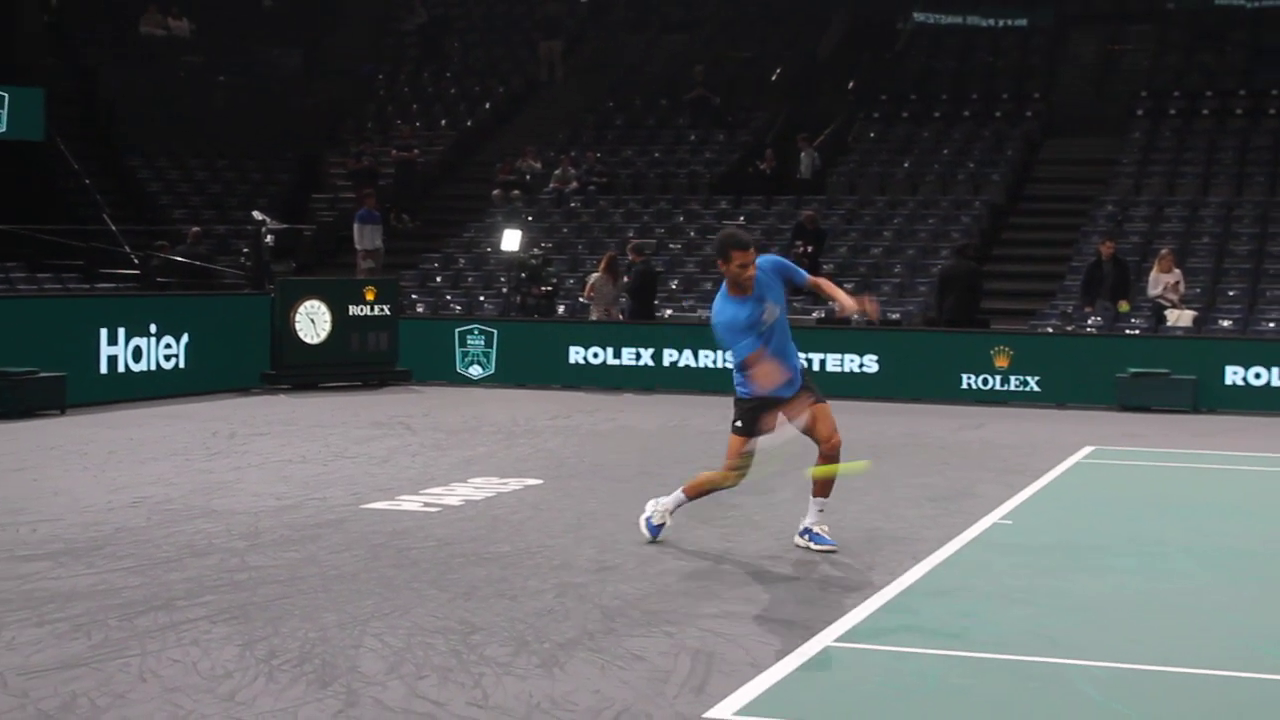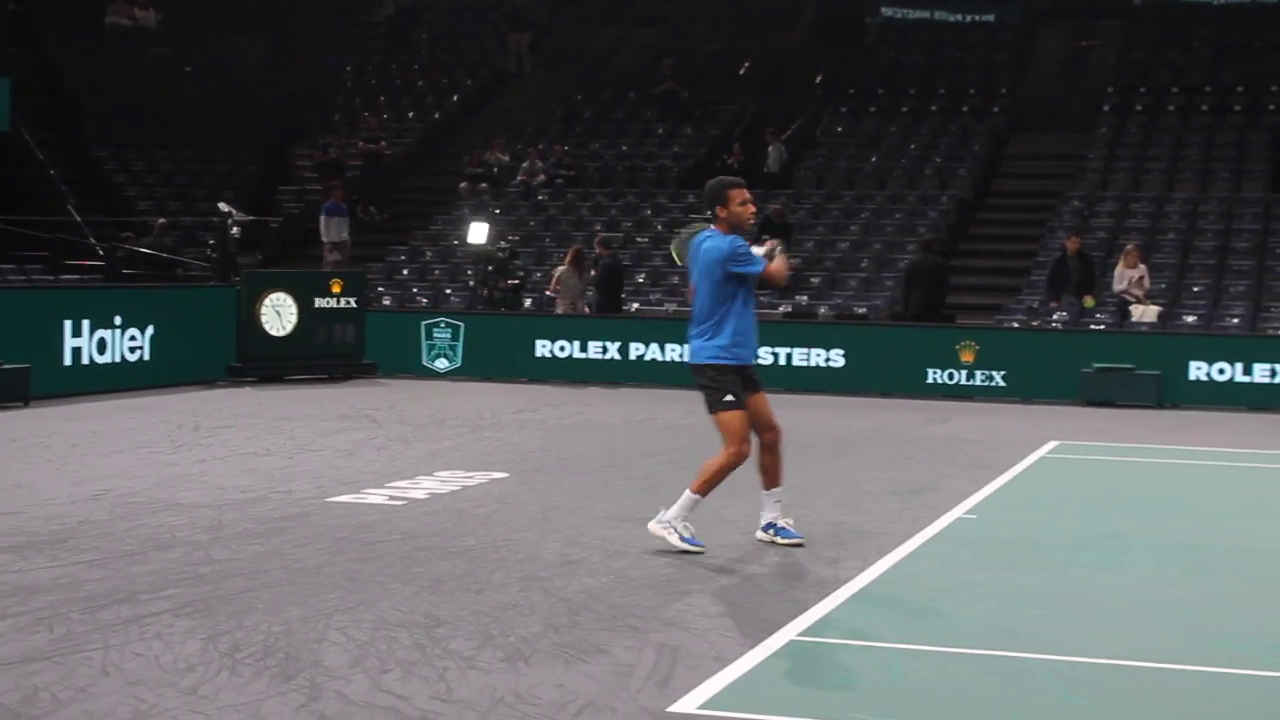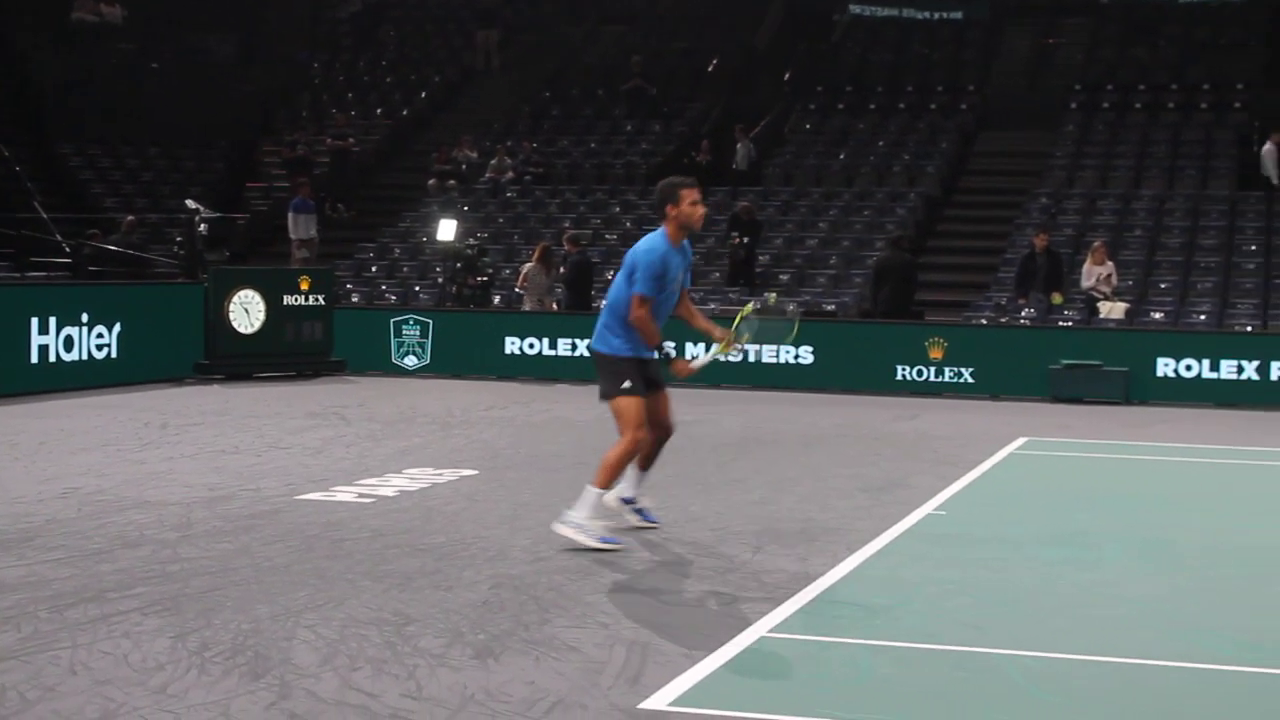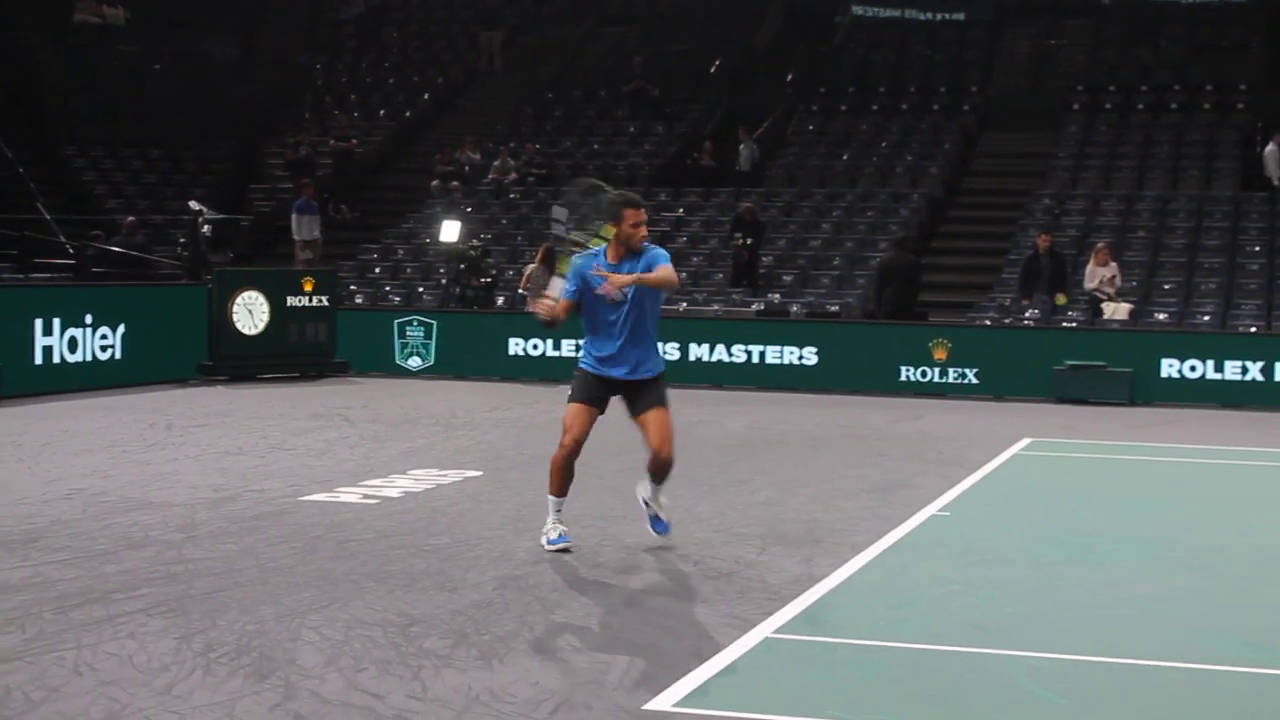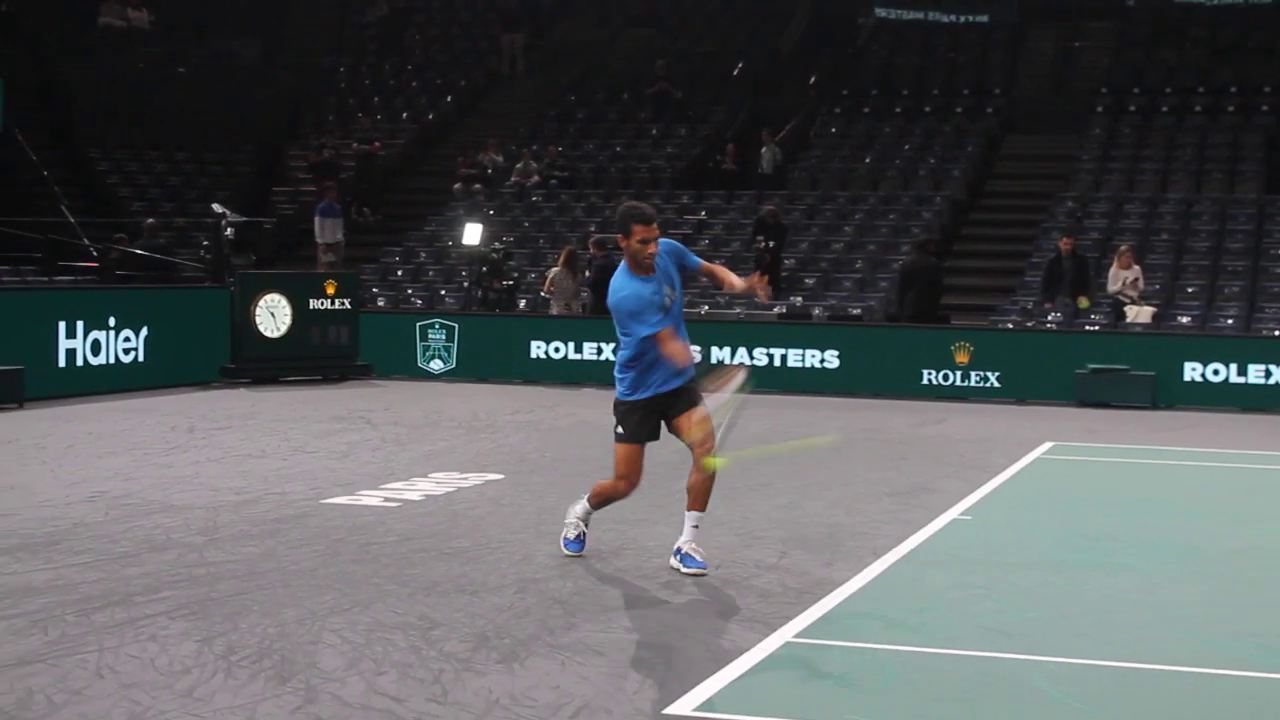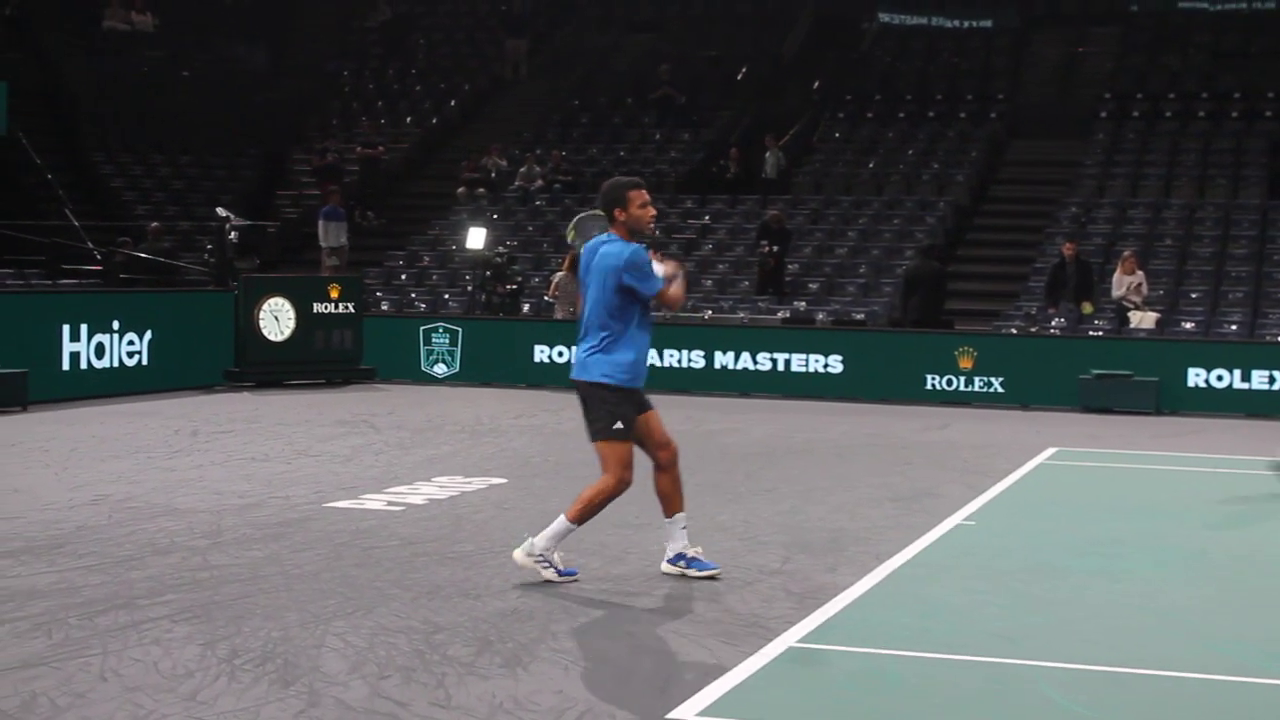
dt=0.4s
person 1, frame 1
left shoulder: (770, 266)
right shoulder: (725, 316)
left elbow: (815, 281)
right elbow: (759, 368)
left wrist: (845, 300)
right wrist: (787, 404)
left hip: (794, 377)
right hip: (757, 392)
left knee: (830, 443)
right knee: (733, 474)
left ankle: (810, 526)
right ankle: (663, 508)
person 1, frame 2
left shoulder: (705, 241)
right shoulder: (730, 247)
right elbow: (778, 276)
right wrist: (778, 256)
left hip: (731, 359)
right hip: (717, 360)
left knee: (770, 433)
right knee: (736, 449)
left ankle: (771, 522)
right ankle: (670, 520)
person 1, frame 3
left shoulder: (683, 249)
right shoulder: (650, 252)
left elbow: (681, 303)
right elbow: (639, 313)
left wrist: (716, 332)
right wrist: (670, 359)
left hip: (643, 351)
right hip: (617, 349)
left knee: (662, 428)
right knee: (635, 437)
left ankle: (625, 495)
right ankle: (580, 518)
person 1, frame 4
left shoulder: (654, 255)
right shoulder: (583, 264)
left elbow: (669, 278)
right elbow: (562, 313)
left wrist: (628, 279)
right wrist: (545, 310)
left hip: (645, 370)
right hip: (595, 367)
left knee: (662, 453)
right knee: (569, 443)
left ankle: (650, 493)
right ankle: (554, 522)
person 1, frame 5
left shoulder: (666, 252)
right shoulder: (626, 295)
left elbow: (710, 269)
right elbow: (671, 348)
left wrist: (735, 281)
left hip: (677, 382)
right hip: (637, 391)
left knee: (705, 449)
right knee: (624, 482)
left ankle: (686, 545)
right ankle: (579, 514)
person 1, frame 6
left shoulder: (597, 246)
right shoulder: (627, 256)
right elbow: (673, 300)
left wrist: (655, 269)
right wrist: (674, 275)
left hip: (614, 376)
right hip: (606, 378)
left knee: (665, 453)
right knee: (618, 476)
left ankle: (679, 552)
right ankle: (538, 550)
